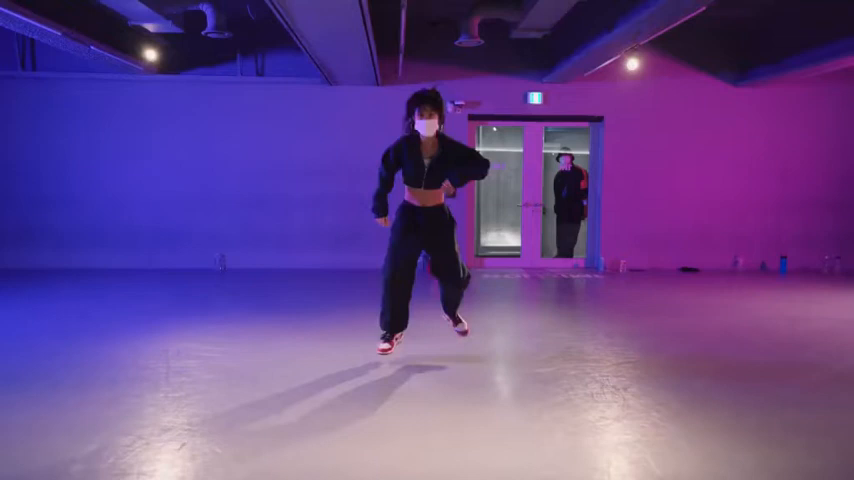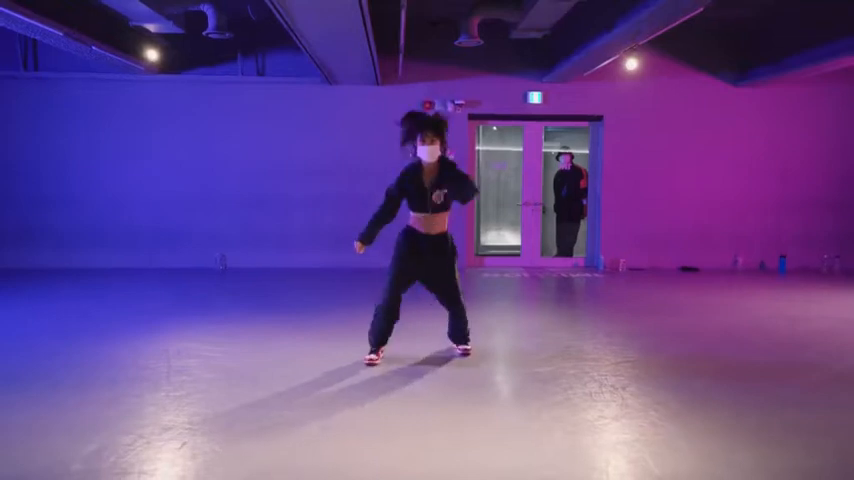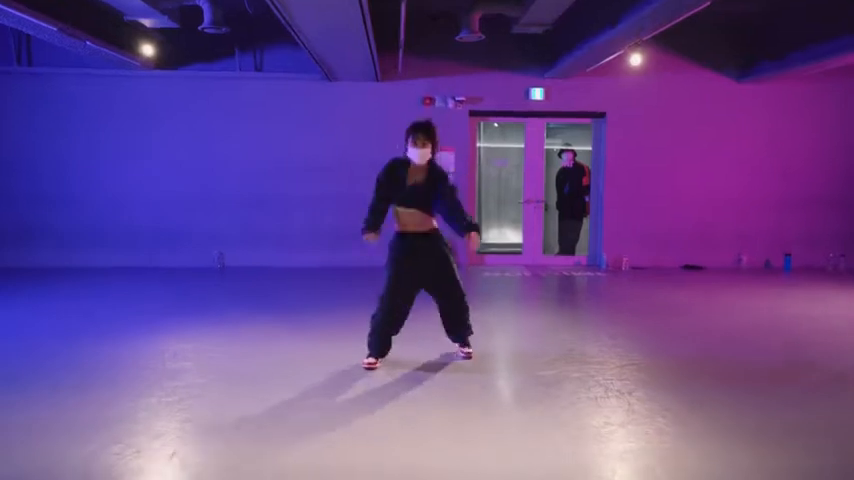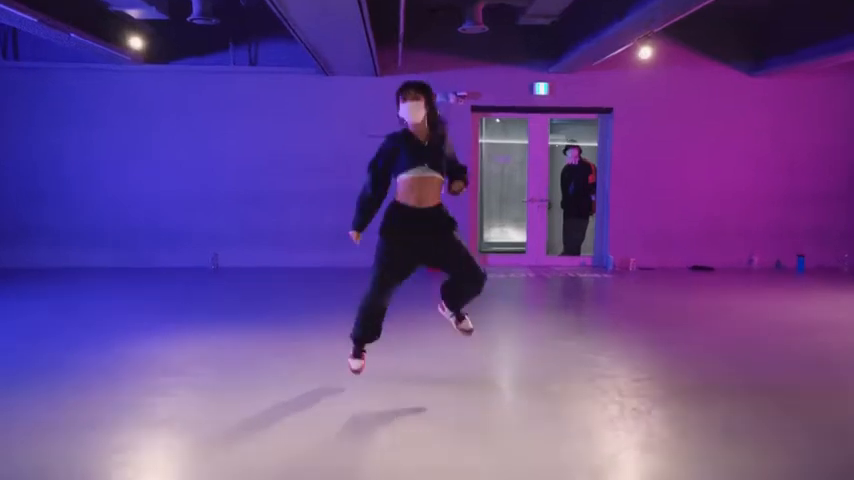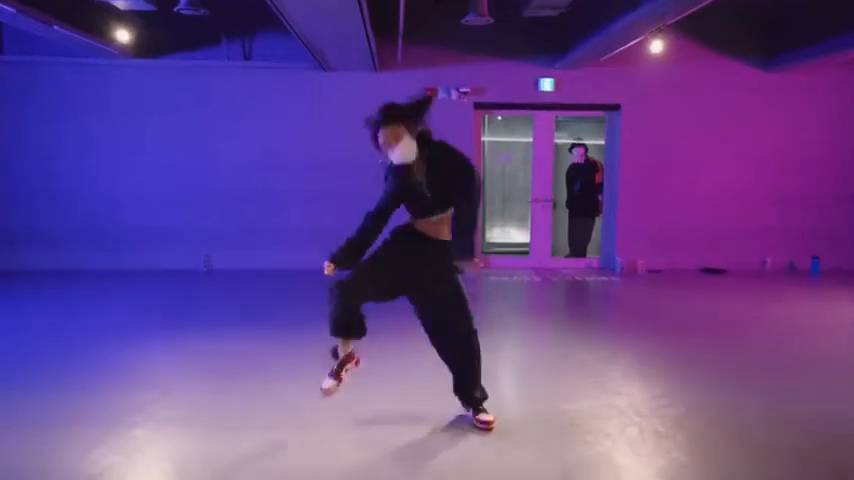
dt=0.2s
person 1, frame 1
left shoulder: (450, 148)
right shoulder: (404, 146)
left elbow: (482, 165)
right elbow: (386, 175)
left wrist: (456, 179)
right wrist: (380, 208)
left hip: (438, 217)
right hip: (409, 216)
left knee: (454, 274)
right knee: (396, 274)
left ankle: (451, 311)
right ankle: (391, 331)
person 1, frame 2
left shoulder: (449, 170)
right shoulder: (409, 175)
left elbow: (469, 190)
right elbow: (388, 208)
left wrist: (447, 193)
right wrist: (366, 237)
left hip: (441, 244)
right hip: (412, 241)
left knee: (451, 296)
right knee: (392, 292)
left ankle: (459, 337)
right ankle: (378, 344)
person 1, frame 3
left shoulder: (437, 176)
right shoulder: (392, 169)
left elbow: (451, 205)
right elbow: (379, 198)
left wrist: (469, 228)
right wrist: (371, 225)
left hip: (431, 243)
right hip: (404, 244)
left knee: (453, 298)
right knee: (391, 300)
left ankle: (461, 338)
right ankle: (376, 350)
person 1, frame 4
left shoulder: (439, 136)
right shoulder: (395, 142)
left elbow: (453, 164)
right elbow: (376, 183)
left wrist: (458, 179)
right wrist: (360, 223)
left hip: (435, 221)
right hip: (401, 222)
left knee: (473, 277)
right knee: (380, 286)
left ankle: (451, 305)
right ankle: (361, 342)
person 1, frame 5
left shoulder: (447, 160)
right shoulder: (397, 175)
left elbow: (468, 198)
right elbow: (376, 218)
left wrist: (465, 246)
right wrist: (342, 255)
left hip: (439, 256)
right hip: (405, 246)
left knee: (458, 330)
right knee: (347, 290)
left ankle: (473, 401)
right ankle: (345, 353)
person 2, frame 1
left shoulder: (580, 172)
right shoulder: (559, 175)
left elbow: (584, 193)
left wrist: (583, 210)
left hip: (574, 212)
right hip: (562, 211)
left knee: (569, 239)
right knee: (561, 239)
person 2, frame 2
left shoulder: (579, 172)
right shoulder: (559, 174)
left elbow: (584, 192)
left wrist: (583, 208)
left hip: (574, 211)
right hip: (561, 210)
left knee: (569, 238)
right knee: (561, 239)
person 2, frame 3
left shoulder: (582, 169)
right shoulder: (561, 171)
left elbow: (586, 189)
right elbow: (559, 189)
left wrist: (586, 206)
left hip: (576, 209)
right hip: (564, 208)
left knee: (572, 236)
right knee: (563, 236)
person 2, frame 4
left shoulder: (587, 166)
right shoulder: (566, 168)
left elbow: (592, 187)
right elbow: (564, 187)
left wrist: (591, 205)
left hip: (582, 208)
right hip: (569, 207)
left knee: (577, 235)
right knee: (568, 236)
left ankle: (573, 255)
right ankle: (569, 255)
person 2, frame 5
left shoulder: (594, 165)
right shoulder: (572, 167)
left elbow: (599, 187)
left wrist: (598, 205)
left hip: (588, 208)
right hip: (574, 207)
left knee: (583, 237)
right knee: (574, 238)
left ankle: (579, 257)
right ankle: (574, 257)
